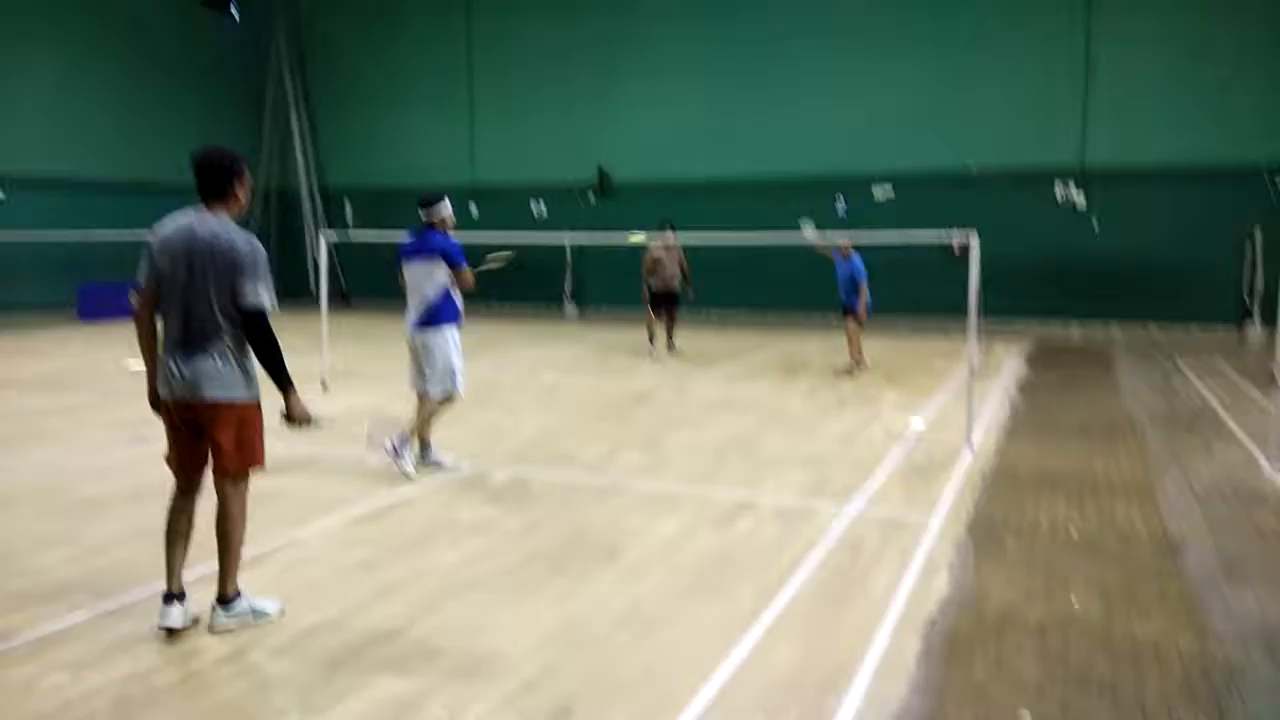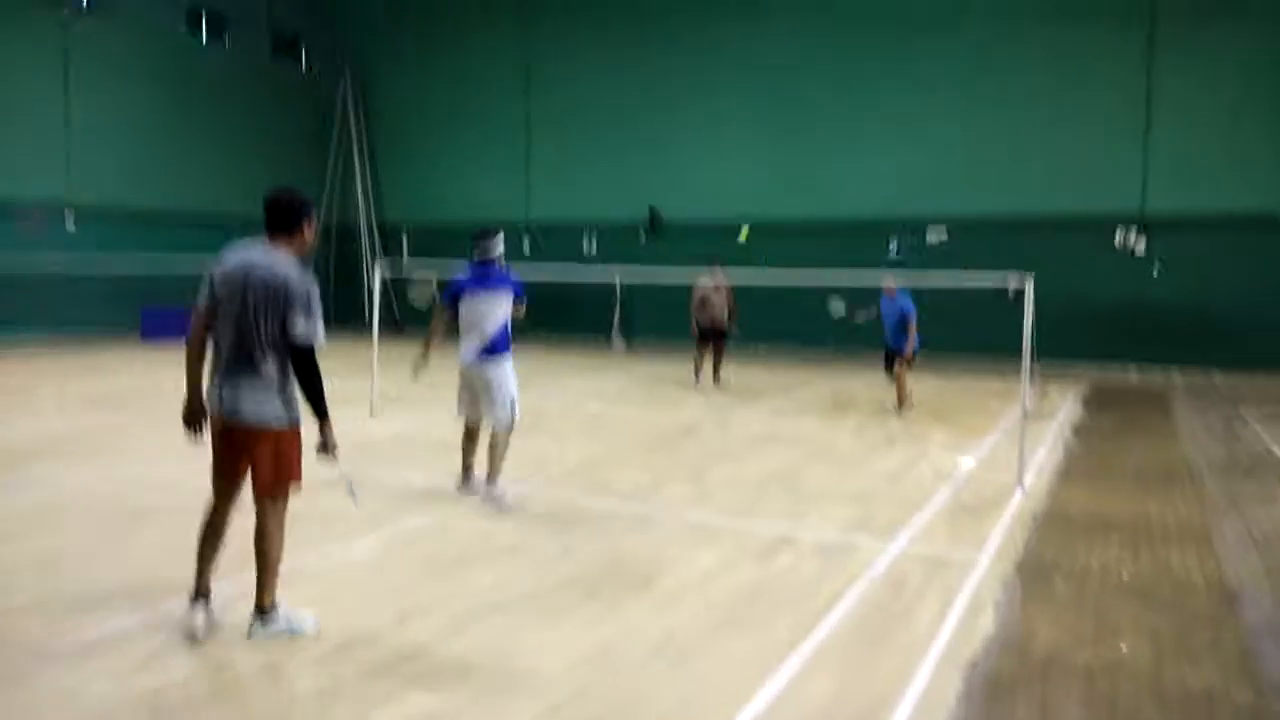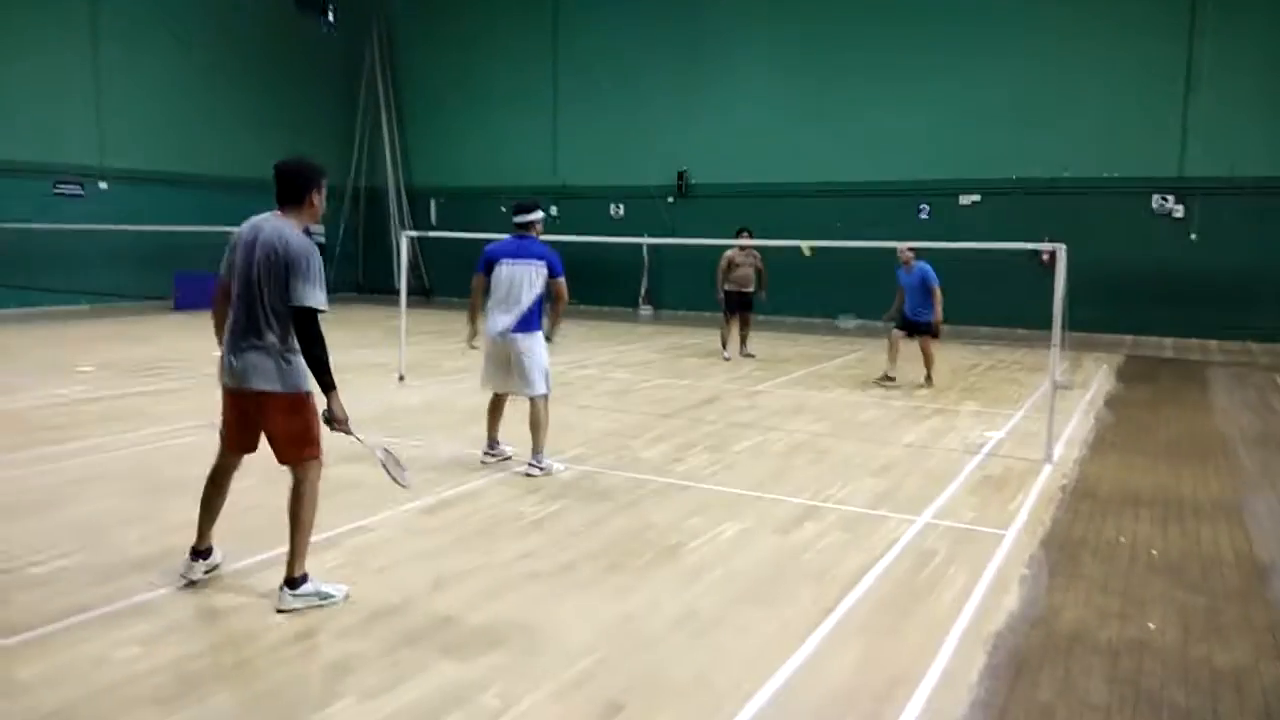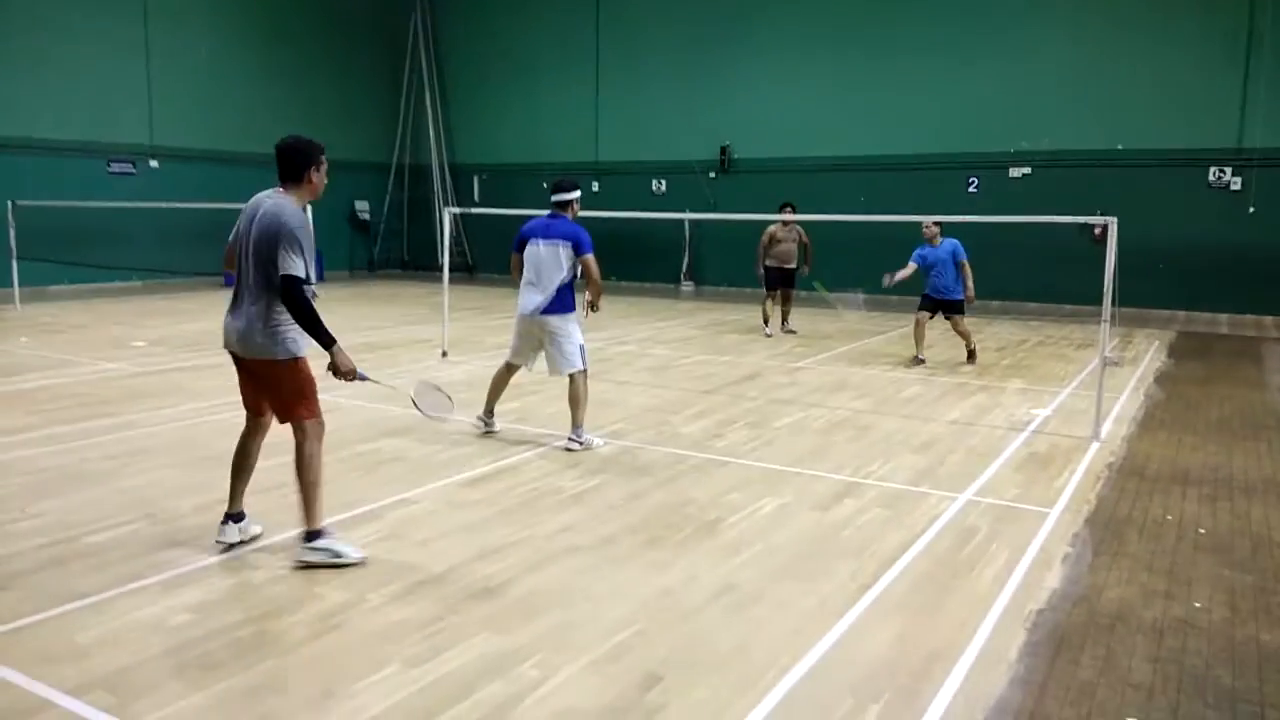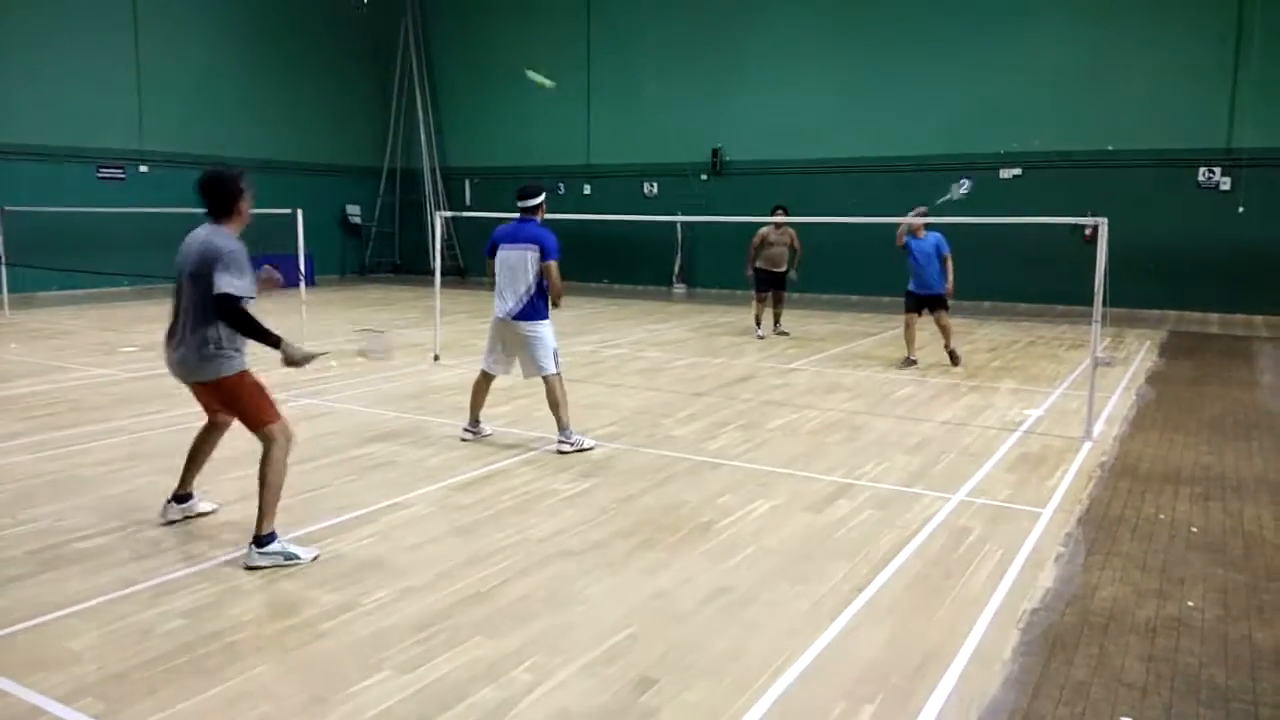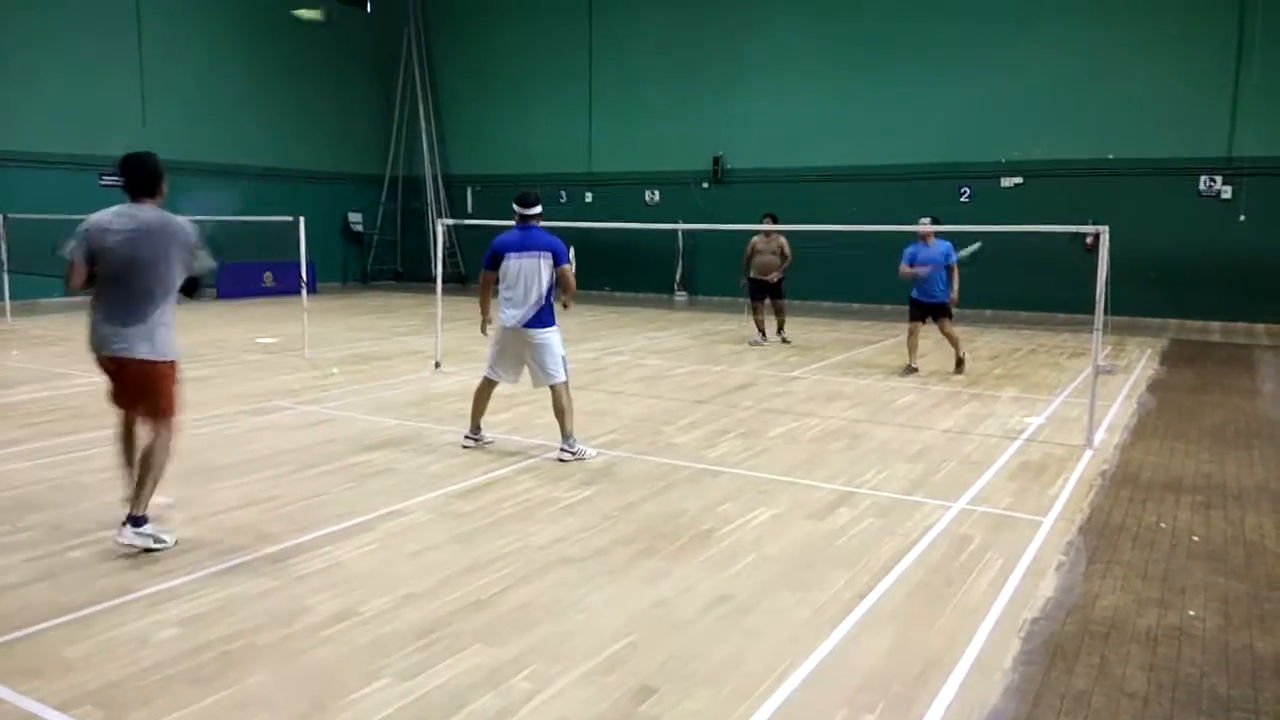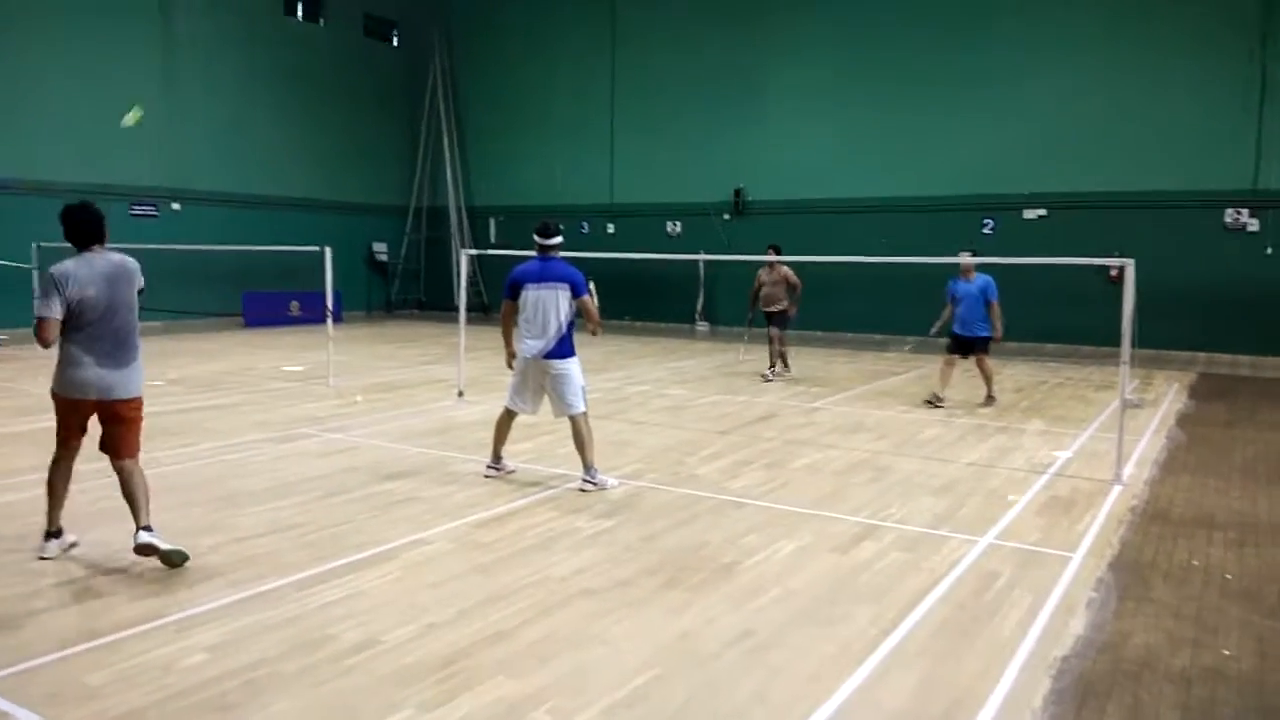
dt=0.3s
person 1, frame 1
left shoulder: (163, 234)
right shoulder: (243, 246)
left elbow: (143, 311)
right elbow: (256, 328)
left wrist: (154, 377)
right wrist: (289, 393)
left hip: (175, 383)
right hip: (226, 387)
left knee: (185, 486)
right knee: (232, 487)
left ankle: (173, 598)
right ankle: (228, 601)
person 1, frame 2
left shoulder: (228, 263)
right shoulder: (298, 281)
left elbow: (197, 334)
right elbow: (303, 361)
left wrist: (193, 395)
right wrist: (324, 423)
left hip: (222, 402)
right hip: (269, 410)
left knee: (222, 498)
right knee: (271, 506)
left ankle: (200, 600)
right ankle: (266, 614)
person 1, frame 3
left shoulder: (247, 230)
right shoulder: (301, 249)
left elbow: (221, 298)
right elbow: (306, 327)
right wrist: (332, 394)
left hip: (237, 369)
right hip: (279, 377)
left knee: (228, 458)
right knee: (307, 470)
left ankle: (200, 554)
right ankle: (296, 582)
person 1, frame 4
left shoulder: (257, 204)
right shoulder: (293, 221)
left elbow: (231, 261)
right elbow: (292, 294)
right wrist: (334, 349)
left hip: (240, 333)
right hip: (273, 341)
left knee: (257, 422)
right knee: (310, 430)
left ankle: (234, 520)
right ankle: (314, 538)
person 1, frame 5
left shoulder: (195, 240)
right shoulder: (229, 251)
right elbow: (228, 309)
left wrist: (252, 284)
right wrist: (281, 345)
left hip: (184, 357)
right hip: (216, 363)
left knee: (221, 419)
right knee: (277, 437)
left ankle: (180, 499)
right ankle: (265, 542)
person 1, frame 6
left shoulder: (96, 224)
right shoulder: (182, 230)
left elbow: (74, 282)
right elbow: (192, 286)
left hip: (106, 340)
right hip: (150, 345)
left knee: (131, 412)
right knee: (161, 427)
left ankle: (134, 497)
right ankle: (137, 522)
person 1, frame 7
left shoulder: (61, 275)
right shoulder: (129, 267)
left elbow: (46, 337)
left wrist: (66, 326)
left hip: (75, 383)
right hip: (124, 383)
left knee: (65, 453)
right knee: (127, 462)
left ankle: (53, 535)
right ankle: (145, 530)
person 2, frame 1
left shoulder: (408, 246)
right shoulder: (448, 246)
right elbow: (468, 284)
right wrist: (462, 273)
left hip: (417, 328)
right hip: (440, 330)
left knee: (427, 392)
right knee: (443, 394)
left ankle: (424, 451)
right ankle: (402, 444)
person 2, frame 2
left shoulder: (458, 284)
right shoulder: (510, 282)
left elbow: (439, 321)
right elbow: (519, 313)
left wrist: (425, 353)
left hip: (469, 361)
right hip: (496, 362)
left knee: (472, 422)
right knee: (504, 423)
left ankle: (467, 479)
right ankle: (491, 485)
person 2, frame 3
left shoulder: (492, 251)
right shoulder: (547, 254)
left elbow: (476, 291)
right elbow: (562, 297)
left wrist: (473, 327)
right wrist: (552, 327)
left hip: (495, 332)
right hip: (527, 335)
left knee: (499, 391)
right knee: (538, 396)
left ankle: (492, 447)
right ankle: (537, 461)
person 2, frame 4
left shoulder: (528, 229)
right shoulder: (576, 233)
left elbow: (515, 269)
right elbow: (594, 277)
right wrist: (594, 298)
left hip: (527, 310)
right hip: (559, 315)
left knee: (511, 365)
right knee: (577, 372)
left ankle: (487, 417)
right ankle: (577, 435)
person 2, frame 5
left shoulder: (499, 233)
right shoulder: (544, 237)
left elbow: (491, 272)
right elbow: (553, 282)
right wrist: (556, 299)
left hip: (502, 316)
right hip: (533, 319)
left knee: (487, 372)
right knee: (551, 375)
left ankle: (472, 425)
right ankle: (566, 436)
person 2, frame 6
left shoulder: (500, 243)
right shoulder: (553, 244)
left elbow: (485, 284)
right elbow: (569, 284)
left wrist: (484, 314)
right wrist: (566, 298)
left hip: (507, 325)
right hip: (541, 327)
left knee: (489, 379)
right knee: (559, 384)
left ankle: (473, 433)
right ankle: (569, 445)
person 2, frame 7
left shoulder: (519, 273)
right shoulder: (571, 274)
left elbow: (507, 316)
right elbow: (591, 315)
left wrist: (509, 347)
right wrist: (594, 326)
left hip: (527, 355)
right hip: (561, 357)
left knee: (511, 409)
right knee: (578, 415)
left ankle: (495, 462)
right ankle: (590, 475)
